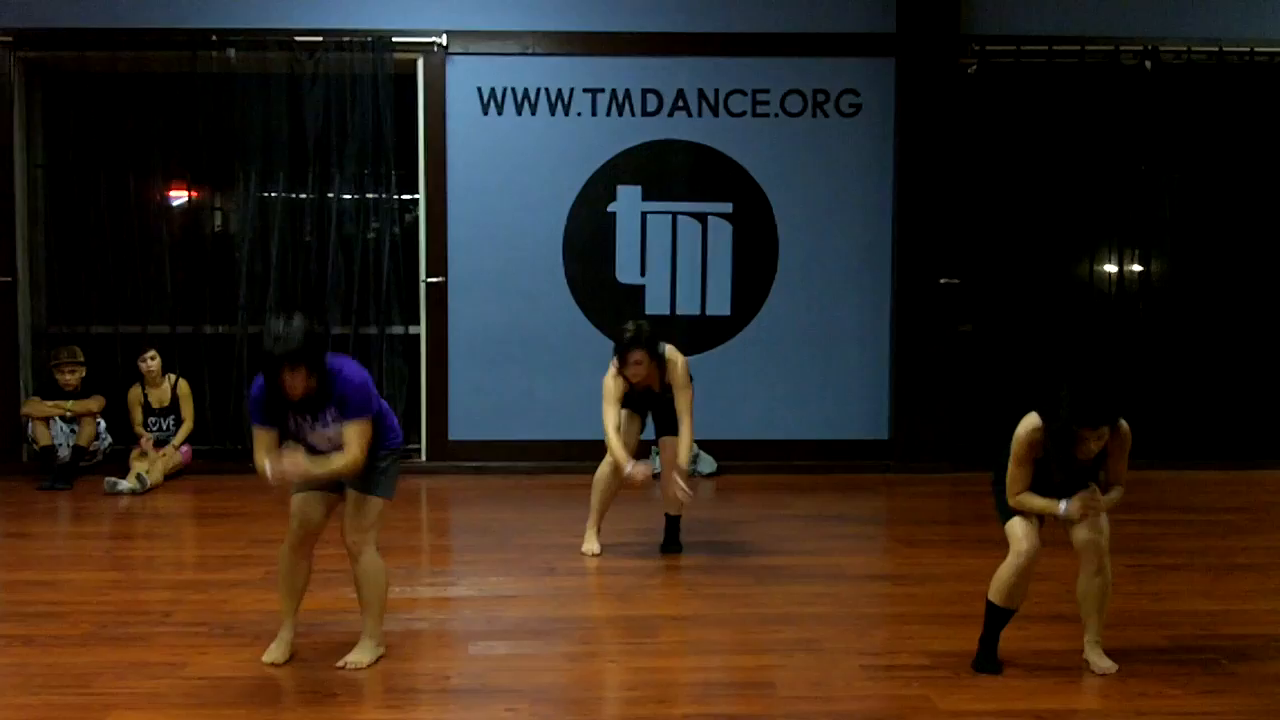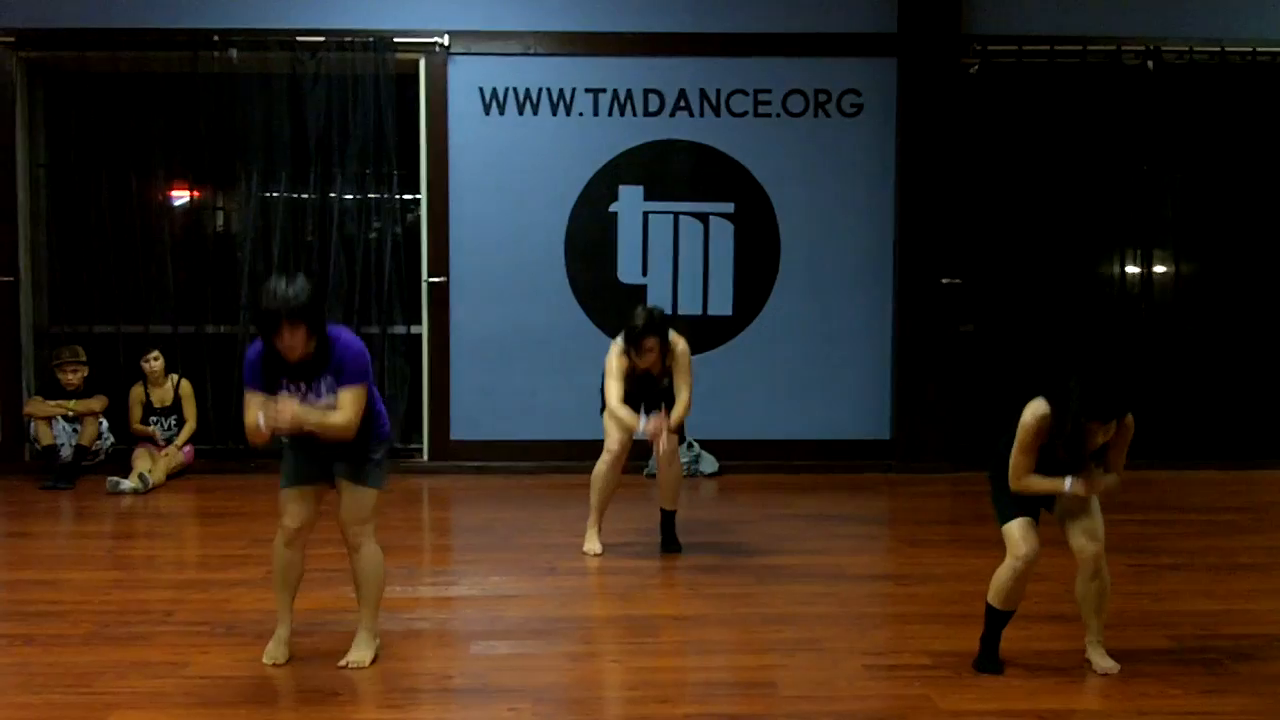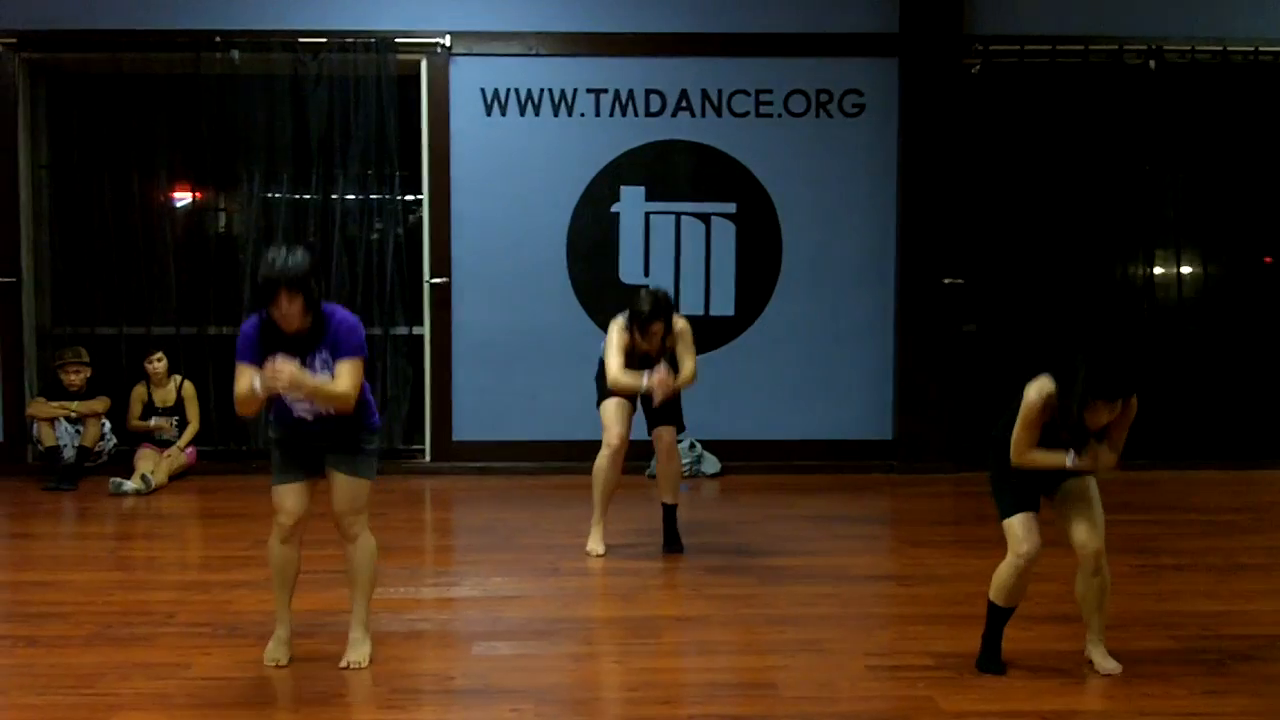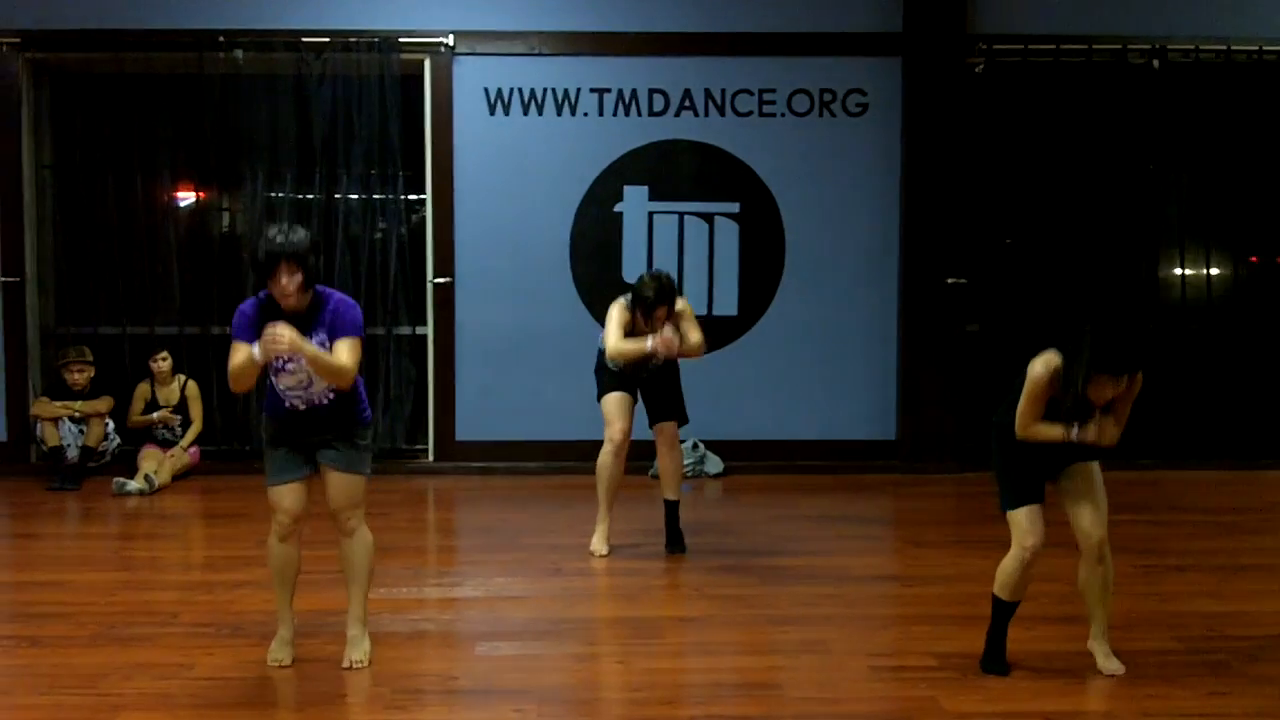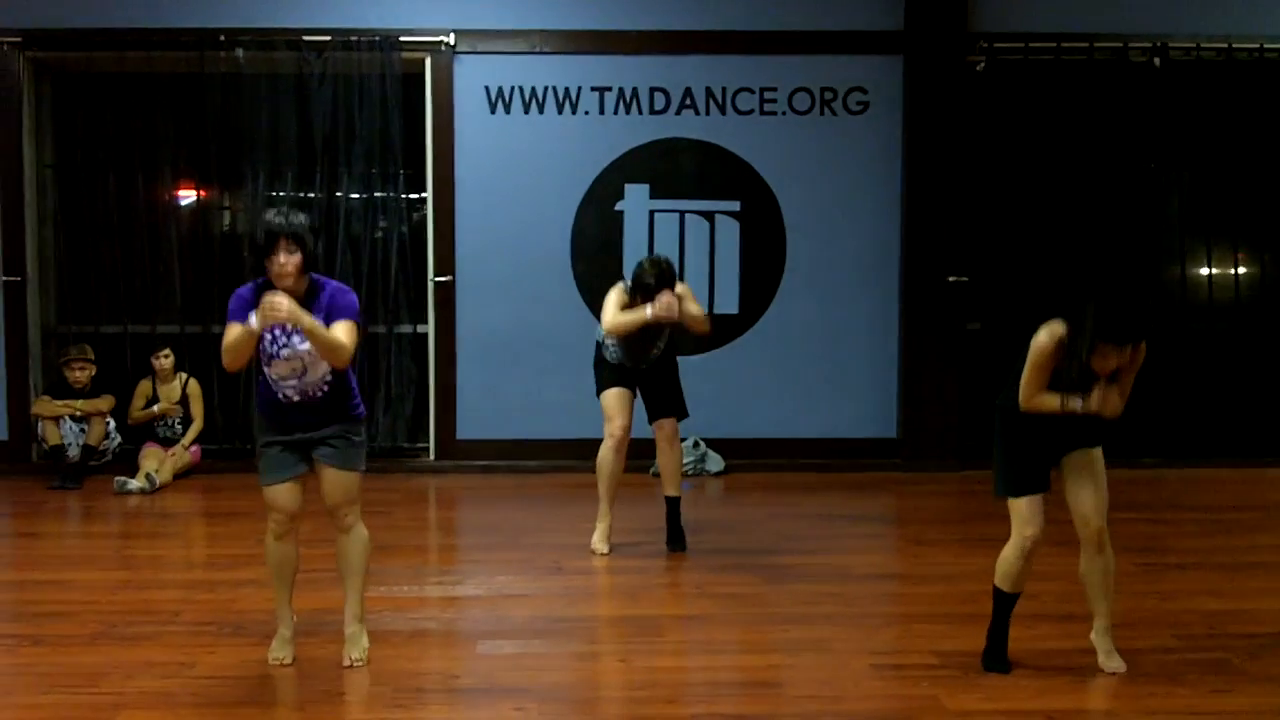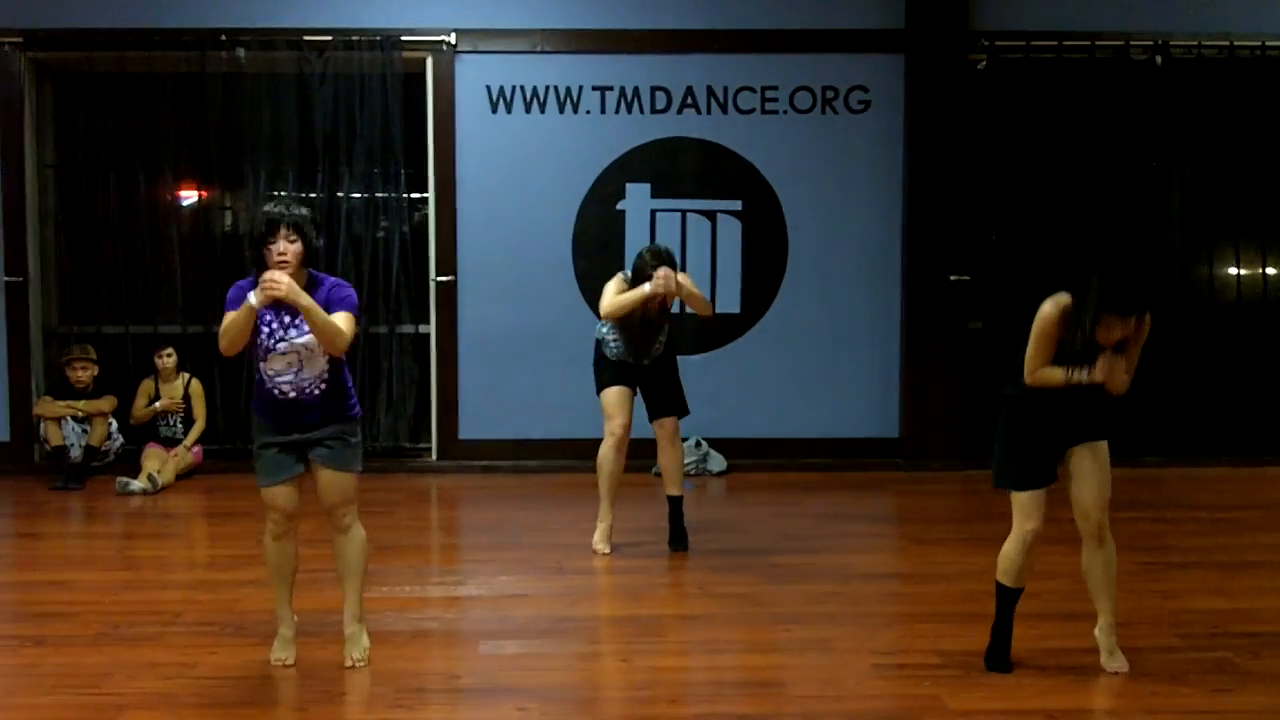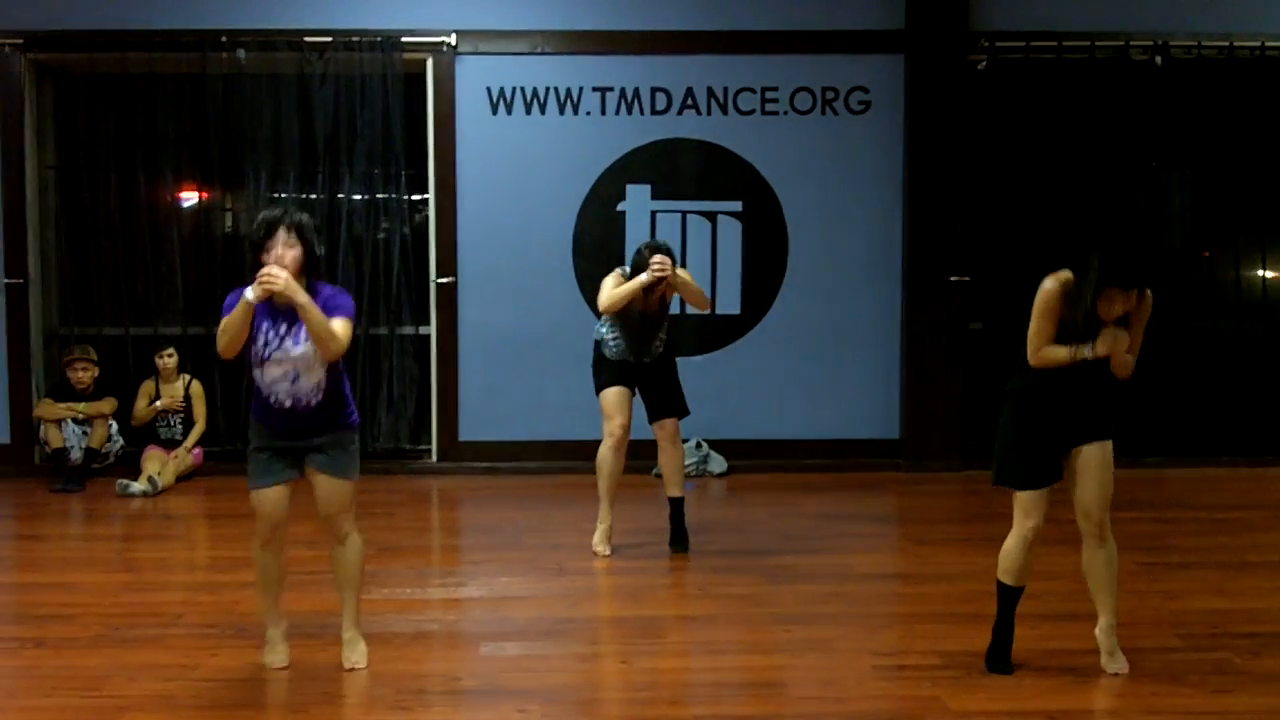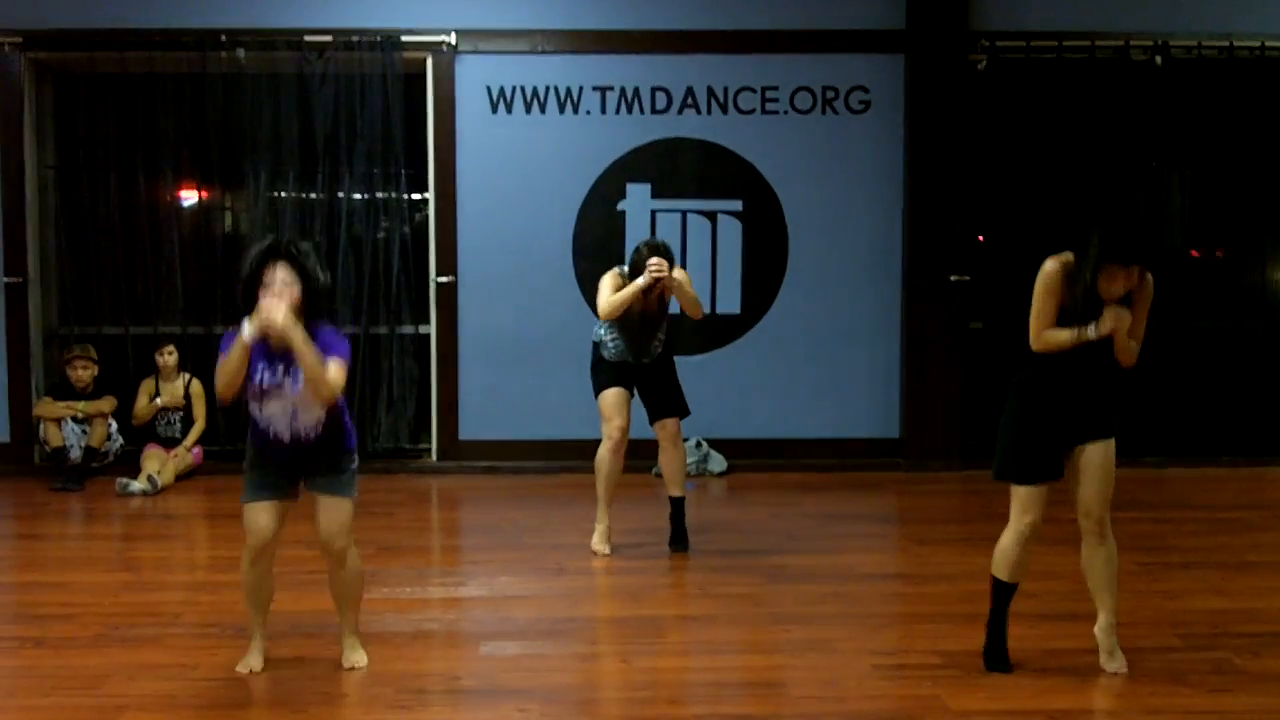
dt=0.1s
person 1, frame 1
left shoulder: (350, 380)
right shoulder: (264, 389)
left elbow: (354, 458)
right elbow: (262, 456)
left wrist: (310, 470)
right wrist: (276, 468)
left hip: (373, 452)
right hip: (315, 458)
left knee: (358, 541)
right knee: (298, 536)
left ankle: (372, 639)
right ankle: (287, 631)
person 1, frame 2
left shoulder: (346, 348)
right shoulder: (258, 357)
left elbow: (348, 422)
right elbow: (253, 428)
left wrist: (302, 416)
right wrist: (269, 420)
left hip: (361, 441)
right hip: (302, 440)
left knee: (356, 532)
right knee: (291, 529)
left ankle: (368, 633)
right ankle: (283, 626)
person 1, frame 3
left shoulder: (342, 325)
right shoulder: (256, 330)
left elbow: (346, 397)
right elbow: (242, 404)
left wrist: (301, 381)
right wrist: (263, 384)
left hip: (351, 434)
right hip: (293, 437)
left knee: (352, 525)
right knee: (286, 524)
left ankle: (360, 630)
right ankle: (282, 627)
person 1, frame 4
left shoulder: (340, 308)
right shoulder: (251, 313)
left elbow: (345, 374)
right elbow: (237, 381)
left wrist: (301, 347)
right wrist: (260, 353)
left hip: (342, 427)
right hip: (284, 431)
left knee: (348, 518)
right knee: (284, 521)
left ankle: (357, 626)
right ankle: (284, 626)
person 1, frame 5
left shoulder: (336, 296)
right shoulder: (248, 298)
left elbow: (342, 355)
right elbow: (230, 360)
left wrist: (299, 317)
right wrist: (258, 322)
left hip: (337, 423)
right hip: (278, 428)
left knee: (345, 517)
right knee: (282, 520)
left ankle: (354, 625)
right ankle: (284, 625)
person 1, frame 6
left shoulder: (334, 291)
right shoulder: (245, 290)
left elbow: (340, 343)
right elbow: (227, 346)
left wrist: (299, 297)
right wrist: (256, 301)
left hip: (333, 422)
right hip: (274, 426)
left knee: (342, 515)
right knee: (280, 519)
left ankle: (354, 623)
right ankle: (285, 624)
person 1, frame 7
left shoulder: (333, 300)
right shoulder: (243, 300)
left elbow: (334, 349)
right elbow: (226, 349)
left wrist: (299, 298)
right wrist: (252, 296)
left hip: (331, 431)
right hip: (271, 434)
left knee: (340, 523)
right knee: (270, 527)
left ankle: (351, 633)
right ankle: (275, 629)
person 1, frame 8
left shoulder: (327, 340)
right shoulder: (241, 337)
left elbow: (328, 395)
right elbow: (224, 390)
left wrist: (294, 338)
right wrist: (249, 335)
left hip: (329, 455)
right hip: (268, 457)
left knee: (337, 544)
right knee: (258, 543)
left ankle: (350, 637)
right ankle: (257, 640)
person 2, frame 1
left shoulder: (1120, 433)
right shoulder: (1032, 431)
left elbow: (1116, 487)
right elbow: (1016, 496)
left wrist: (1100, 502)
right wrist: (1064, 508)
left hip: (1073, 487)
right hip: (1024, 488)
left knee: (1095, 546)
right knee: (1025, 549)
left ankle: (1092, 644)
right ankle: (987, 646)
person 2, frame 2
left shoulder: (1124, 423)
right shoulder: (1038, 418)
left elbow: (1112, 475)
right elbow: (1017, 480)
left wrist: (1100, 484)
right wrist: (1071, 485)
left hip: (1074, 478)
right hip: (1020, 478)
left knee: (1092, 552)
right knee: (1023, 554)
left ankle: (1094, 643)
right ankle: (988, 645)
person 2, frame 3
left shoulder: (1126, 403)
right shoulder: (1042, 396)
left elbow: (1111, 455)
right elbow: (1019, 455)
left wrist: (1101, 459)
right wrist: (1075, 459)
left hip: (1070, 461)
right hip: (1017, 461)
left knee: (1092, 550)
right knee: (1025, 551)
left ankle: (1095, 643)
right ankle: (990, 644)
person 2, frame 4
left shoulder: (1131, 380)
right shoulder: (1047, 371)
left elbow: (1113, 431)
right elbow: (1024, 428)
left wrist: (1103, 433)
right wrist: (1079, 431)
left hip: (1075, 443)
right hip: (1018, 443)
left knee: (1096, 538)
right knee: (1029, 543)
left ankle: (1099, 638)
right ankle: (995, 641)
person 2, frame 5
left shoulder: (1133, 348)
right shoulder: (1052, 339)
left elbow: (1115, 408)
right elbow: (1027, 397)
left wrist: (1106, 403)
right wrist: (1082, 402)
left hip: (1078, 431)
right hip: (1024, 426)
left knee: (1095, 531)
right knee: (1027, 535)
left ankle: (1102, 634)
right ankle: (997, 637)
person 2, frame 6
left shoulder: (1138, 323)
right shoulder: (1056, 312)
left elbow: (1120, 384)
right elbow: (1033, 373)
left wrist: (1113, 376)
right wrist: (1088, 374)
left hip: (1085, 417)
right hip: (1029, 416)
left knee: (1096, 522)
right knee: (1028, 526)
left ankle: (1107, 629)
right ankle: (1000, 633)
person 2, frame 7
left shoulder: (1140, 300)
right shoulder: (1057, 289)
left elbow: (1125, 370)
right elbow: (1036, 354)
left wrist: (1115, 352)
right wrist: (1092, 349)
left hip: (1090, 410)
right hip: (1034, 407)
left knee: (1095, 524)
right knee: (1028, 526)
left ankle: (1107, 630)
right ankle: (1002, 635)
person 2, frame 8
left shoulder: (1142, 285)
right shoulder: (1058, 270)
left elbow: (1128, 358)
right elbow: (1039, 340)
left wrist: (1120, 334)
right wrist: (1095, 329)
left hip: (1094, 406)
right hip: (1039, 402)
left knee: (1096, 521)
right knee: (1026, 520)
left ankle: (1107, 627)
right ankle: (996, 628)
person 3, frame 1
left shoulder: (675, 363)
right shoulder: (615, 373)
left elbow: (685, 422)
right elbow: (610, 429)
left wrist: (681, 472)
right wrist: (628, 466)
left hip: (668, 398)
right hip: (632, 398)
left knee: (672, 459)
right knee: (617, 456)
left ankle: (672, 530)
right ankle: (592, 530)
person 3, frame 2
left shoulder: (678, 347)
right shoulder: (618, 353)
left elbow: (684, 398)
right elbow: (614, 403)
left wrist: (669, 426)
right wrist: (641, 424)
left hip: (663, 388)
right hip: (627, 389)
left knee: (668, 450)
right knee: (615, 448)
left ankle: (668, 527)
right ankle: (592, 528)
person 3, frame 3
left shoulder: (678, 327)
right shoulder: (620, 328)
left elbow: (690, 372)
right elbow: (614, 379)
left wrist: (670, 385)
right wrist: (646, 382)
left hip: (659, 378)
right hip: (619, 378)
left knee: (668, 444)
right knee: (615, 441)
left ankle: (670, 526)
right ankle: (597, 528)
person 3, frame 4
left shoulder: (680, 309)
right shoulder: (620, 310)
left elbow: (698, 344)
right elbow: (612, 348)
left wrist: (676, 345)
right wrist: (650, 343)
left hip: (660, 365)
right hip: (616, 367)
left knee: (669, 437)
right knee: (617, 436)
left ankle: (672, 523)
right ankle: (602, 525)
person 3, frame 5
left shoulder: (677, 292)
right shoulder: (620, 294)
left elbow: (703, 325)
right elbow: (609, 327)
left wrist: (679, 314)
right wrist: (649, 312)
left hip: (657, 361)
right hip: (615, 361)
left knee: (668, 434)
right knee: (617, 431)
left ankle: (674, 520)
right ankle: (603, 522)
person 3, frame 6
left shoulder: (678, 281)
right shoulder: (619, 284)
left elbow: (706, 309)
right elbow: (606, 310)
left wrist: (677, 290)
right wrist: (648, 290)
left hip: (657, 358)
right hip: (615, 357)
left knee: (669, 432)
right knee: (617, 429)
left ankle: (676, 518)
right ankle: (604, 521)
person 3, frame 7
left shoulder: (676, 278)
right shoulder: (617, 279)
left elbow: (703, 305)
right elbow: (604, 306)
left wrist: (675, 281)
right wrist: (645, 279)
left hip: (656, 359)
right hip: (614, 357)
left knee: (669, 433)
right knee: (617, 430)
left ankle: (677, 520)
right ankle: (604, 523)
person 3, frame 8
left shoulder: (675, 278)
right shoulder: (615, 279)
left elbow: (696, 312)
right elbow: (605, 311)
left wrist: (672, 283)
right wrist: (642, 282)
left hip: (655, 359)
right hip: (612, 359)
left knee: (670, 433)
right knee: (616, 432)
left ankle: (678, 519)
right ankle: (602, 523)
